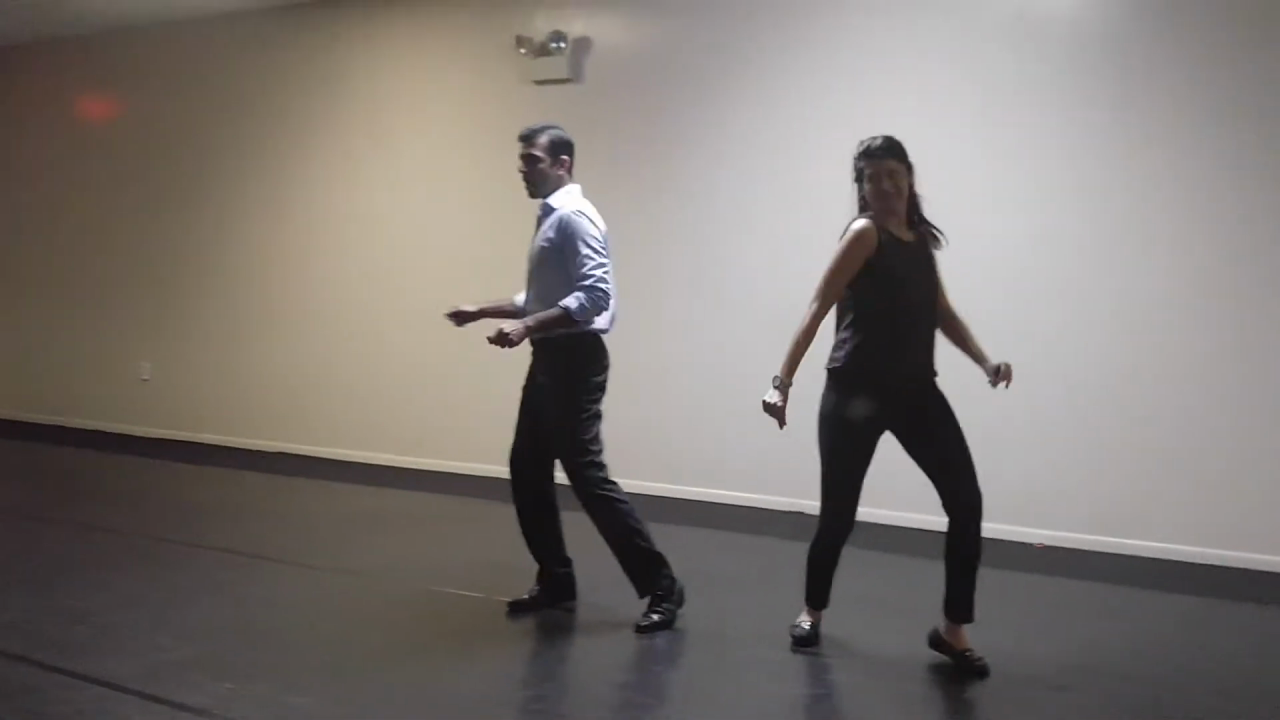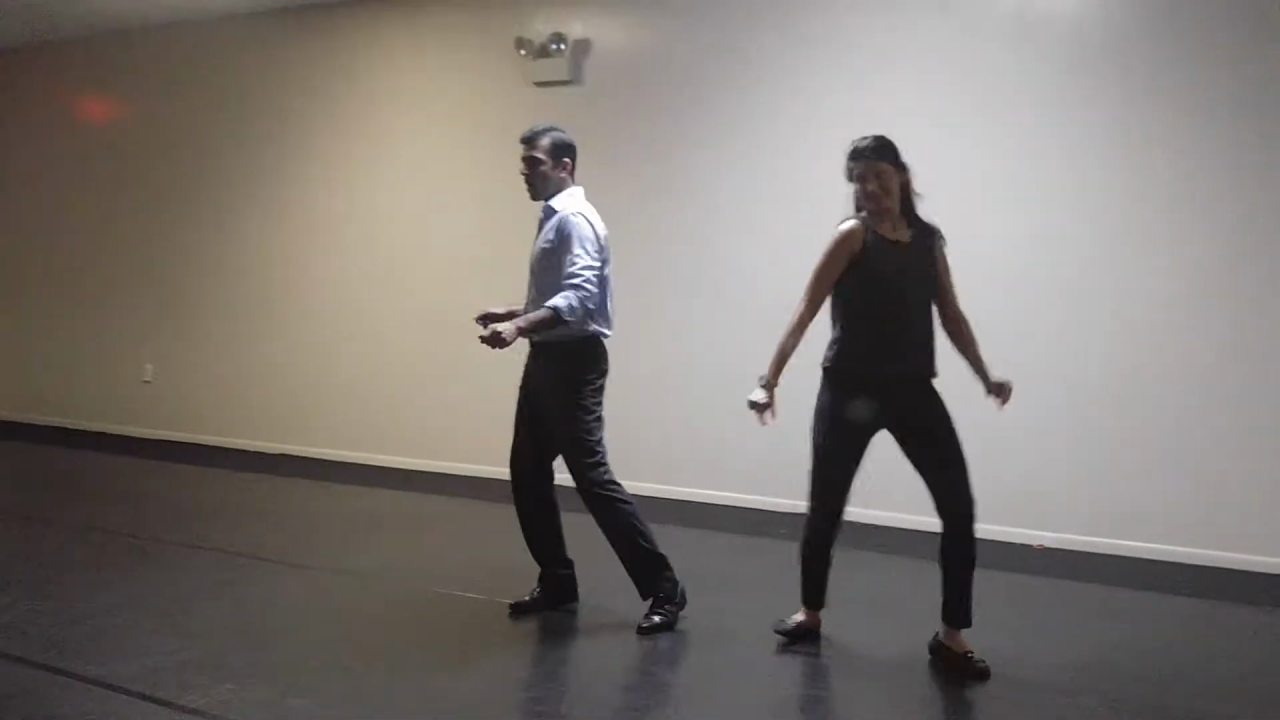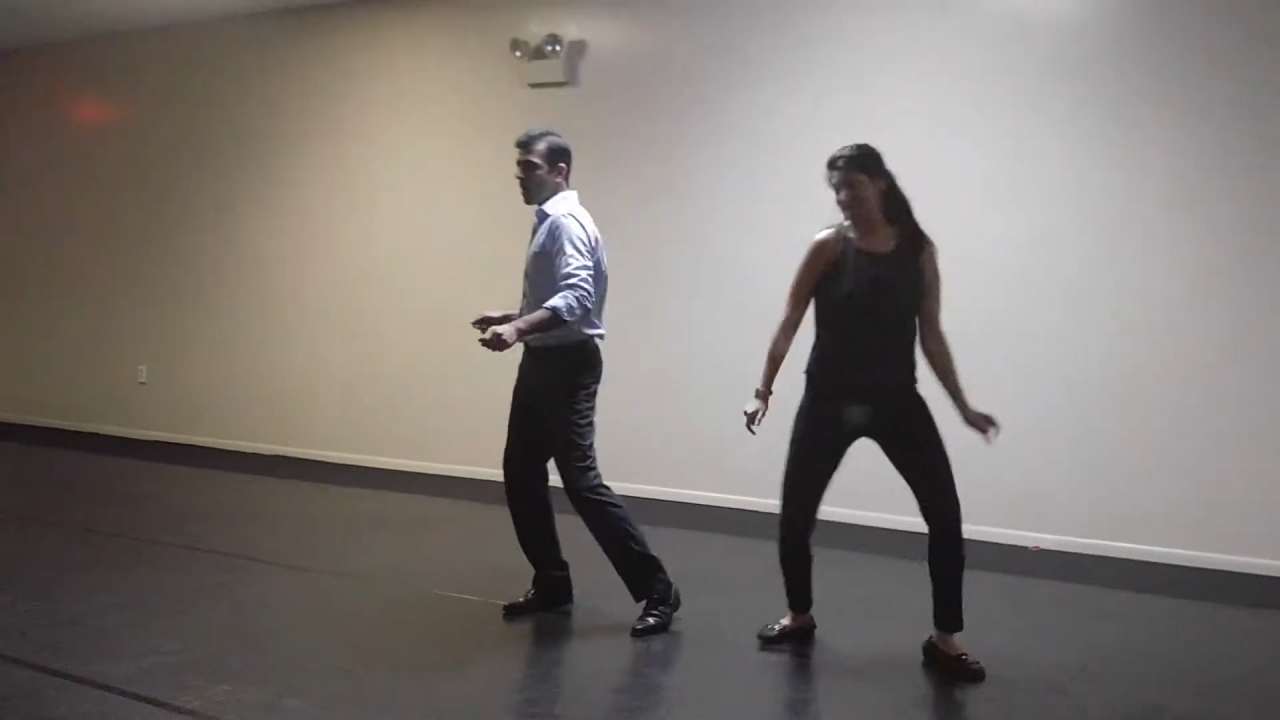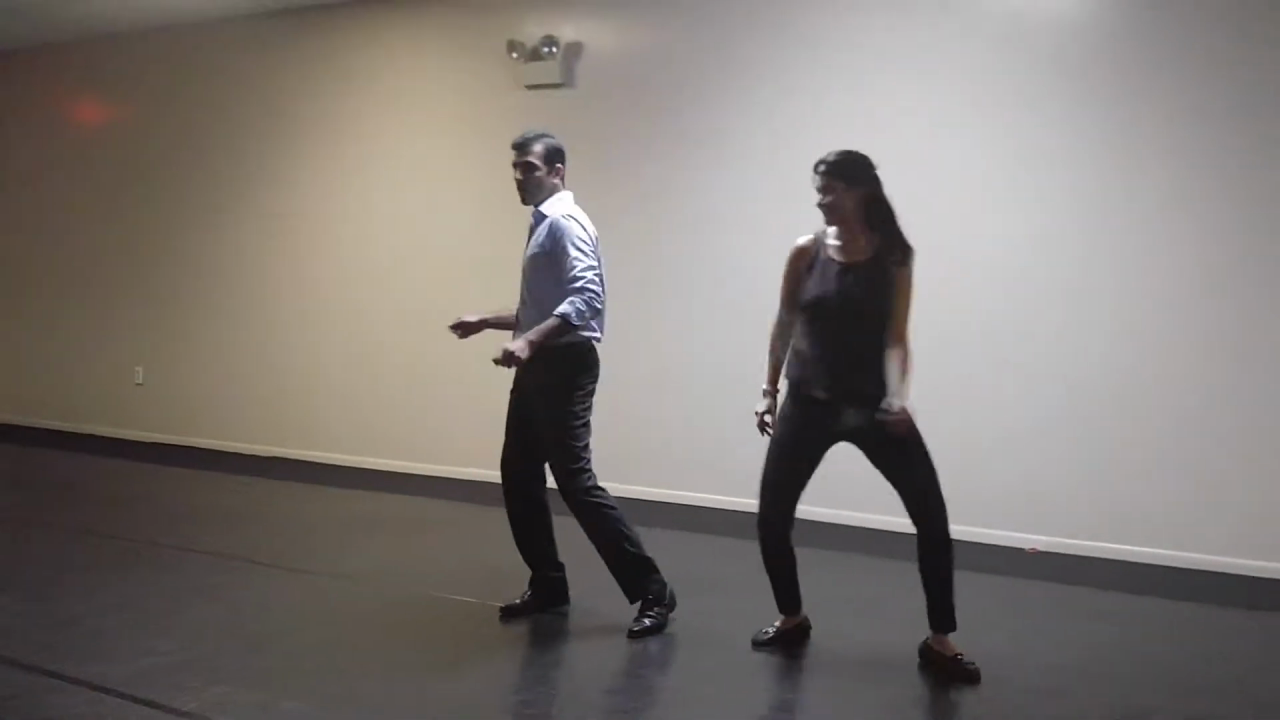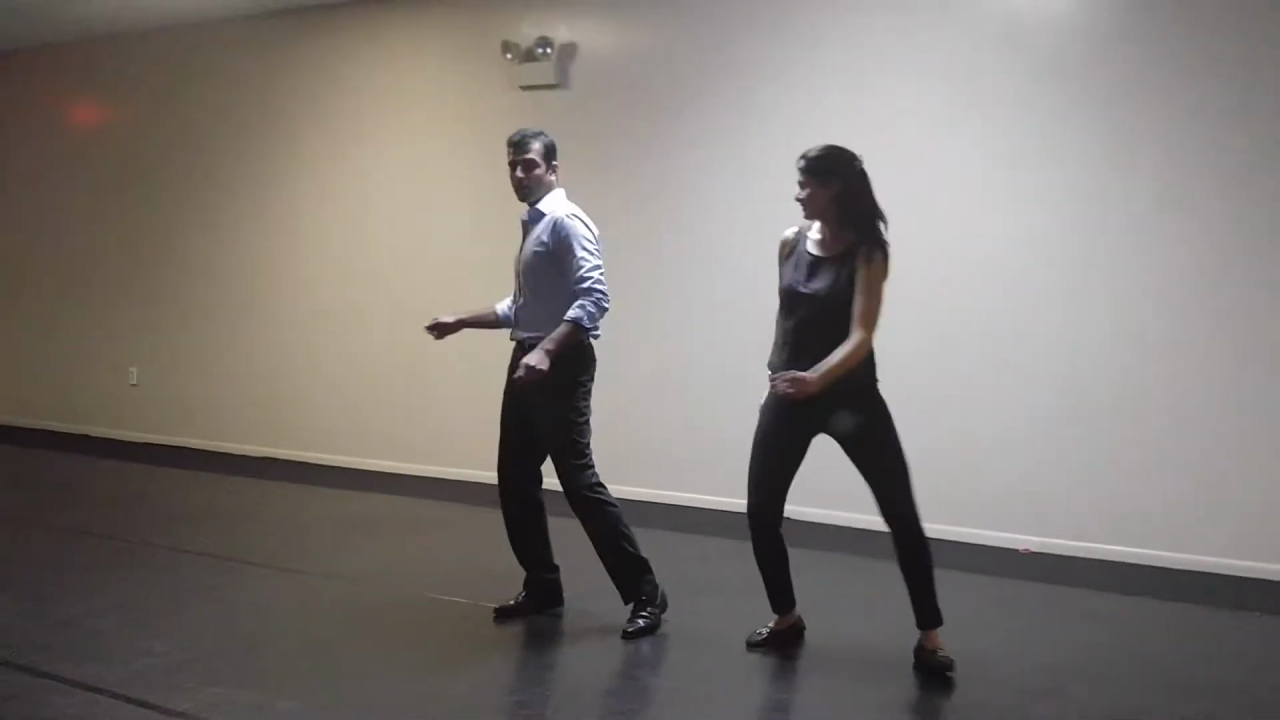
dt=0.1s
person 1, frame 1
left shoulder: (922, 239)
right shoulder: (864, 234)
left elbow: (941, 312)
right elbow: (818, 310)
left wrist: (984, 361)
right wrist: (782, 382)
left hip: (915, 390)
right hip: (854, 390)
left knee: (967, 504)
right knee: (838, 514)
left ankle: (953, 629)
right ankle: (812, 611)
person 1, frame 2
left shoulder: (927, 240)
right shoulder: (852, 235)
left elbow: (950, 312)
right elbow: (806, 310)
left wrist: (983, 373)
right wrist: (769, 380)
left hip: (912, 390)
right hip: (850, 389)
left knee: (958, 508)
right knee: (825, 510)
left ankle: (952, 634)
right ankle: (810, 612)
person 1, frame 3
left shoulder: (917, 251)
right shoulder: (828, 245)
left elbow: (929, 333)
right elbow: (790, 323)
left wrist: (962, 403)
right wrist: (762, 391)
left hip: (894, 399)
right hip: (828, 400)
left knee: (945, 515)
right knee: (796, 516)
left ankle: (944, 639)
right ankle: (800, 615)
person 1, frame 4
left shoulder: (894, 258)
right shoulder: (806, 251)
left elbow: (895, 339)
right elbow: (786, 324)
left wrist: (897, 396)
right wrist: (770, 391)
left hip: (871, 404)
right hip: (809, 403)
left knee: (931, 516)
right knee: (771, 517)
left ankle: (939, 640)
right ankle: (792, 618)
person 1, frame 5
left shoulder: (866, 253)
right shoulder: (791, 242)
left elbow: (862, 336)
left wrist: (818, 377)
left hip: (851, 398)
right hip: (791, 396)
left knee: (901, 515)
right knee: (761, 511)
left ankle: (931, 636)
right ankle: (786, 617)
person 2, frame 1
left shoulder: (575, 216)
right shoulder: (549, 218)
left elbow: (593, 295)
left wrist: (524, 326)
right wrist: (485, 310)
left hip: (574, 359)
right hip: (550, 359)
left knee: (587, 476)
right knee: (527, 470)
left ankle: (661, 588)
right ankle: (555, 580)
person 2, frame 2
left shoulder: (574, 218)
right shoulder: (552, 219)
left elbow: (580, 297)
left wrist: (519, 325)
right wrist: (509, 315)
left hip: (573, 361)
right hip: (547, 358)
left knee: (591, 477)
right knee: (527, 472)
left ankle: (664, 590)
right ankle: (557, 581)
person 2, frame 3
left shoulder: (567, 221)
right shoulder: (548, 222)
left elbow: (577, 297)
left wrist: (519, 327)
right wrist: (507, 318)
left hip: (568, 364)
right hip: (540, 363)
left knee: (581, 480)
right knee: (521, 475)
left ankle: (658, 592)
right ankle: (552, 582)
person 2, frame 4
left shoulder: (565, 222)
right shoulder: (543, 224)
left elbow: (585, 300)
left wrist: (528, 340)
right wrist: (488, 321)
left hip: (564, 366)
right hip: (537, 366)
left knee: (575, 482)
right knee: (518, 477)
left ankle: (652, 593)
right ankle: (548, 584)
person 2, frame 5
left shoulder: (567, 222)
right shoulder: (530, 227)
left elbow: (594, 297)
left wrist: (546, 351)
right wrist: (461, 321)
left hip: (562, 366)
right hip: (527, 363)
left knee: (578, 482)
right knee: (515, 480)
left ankle: (645, 596)
right ankle: (543, 585)
